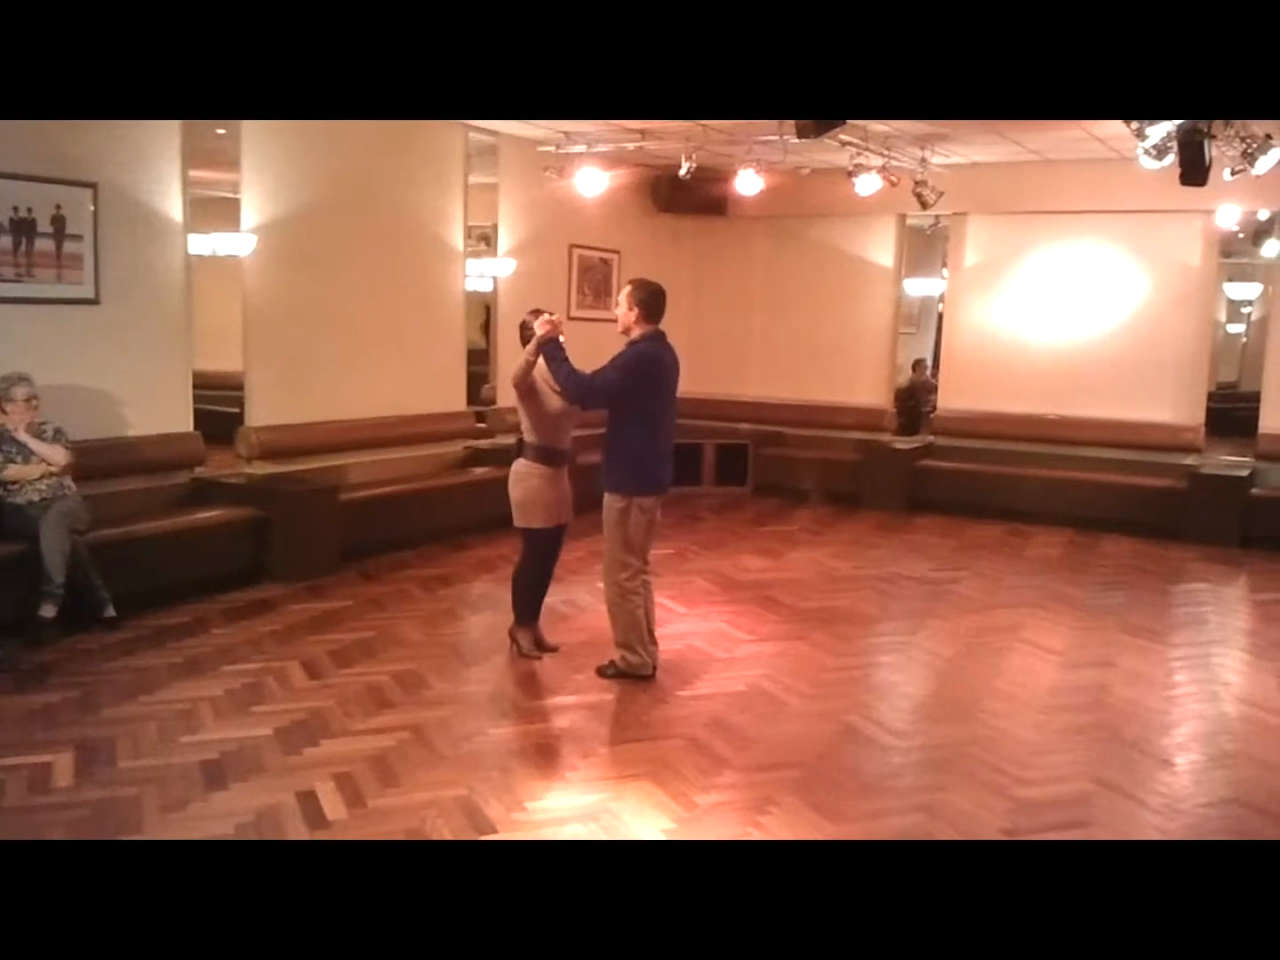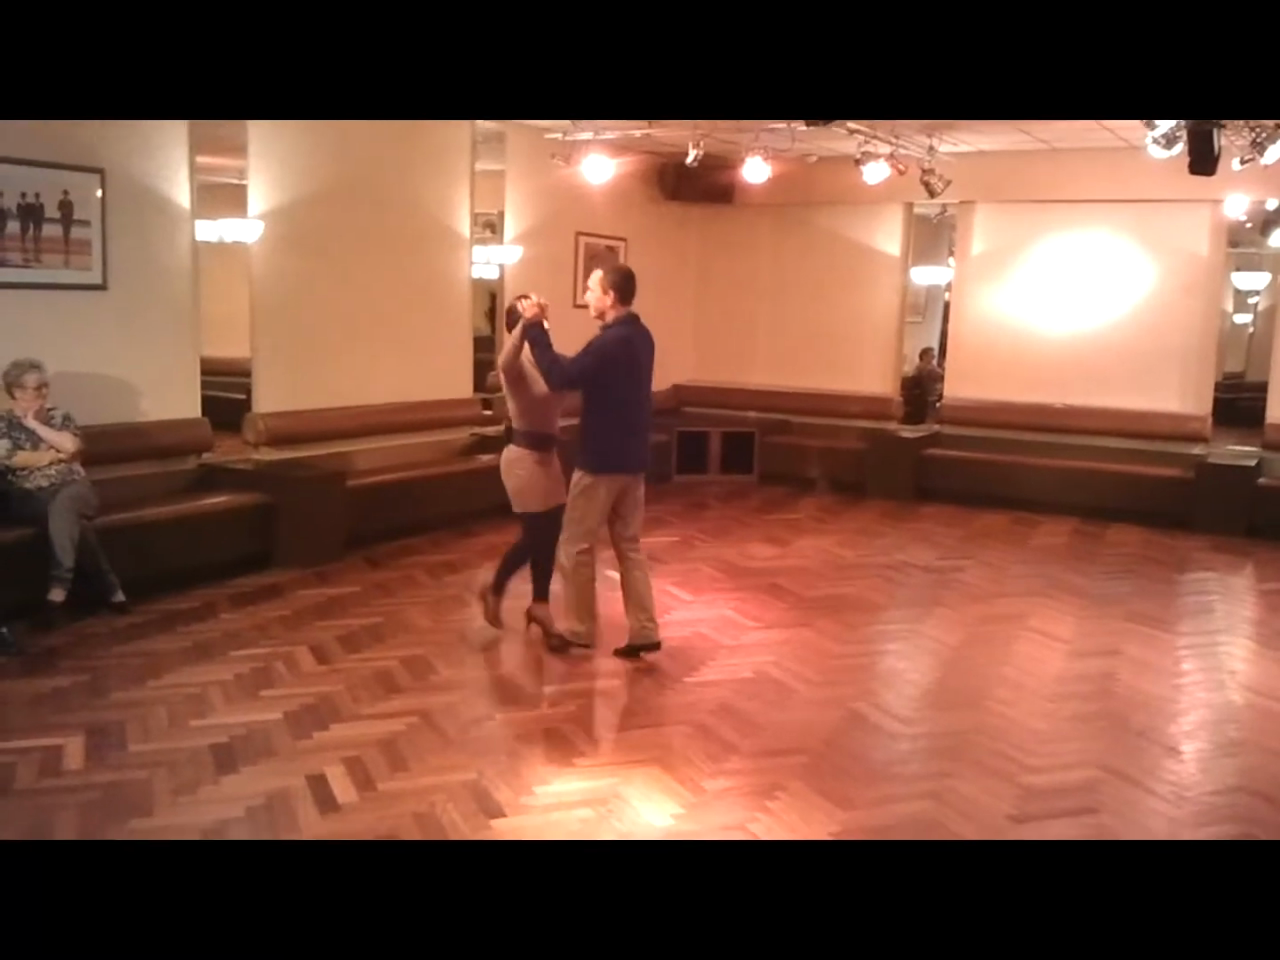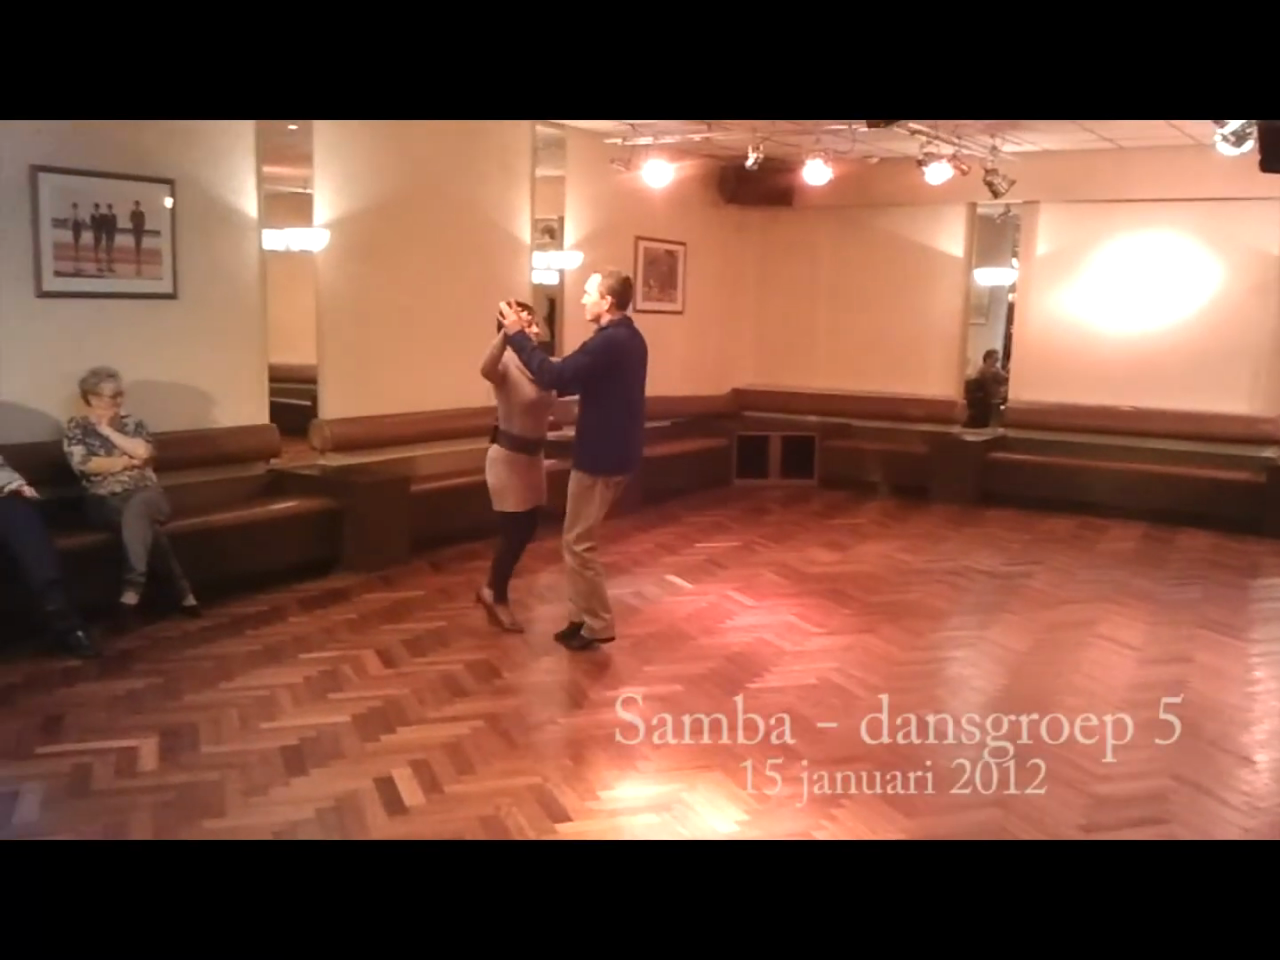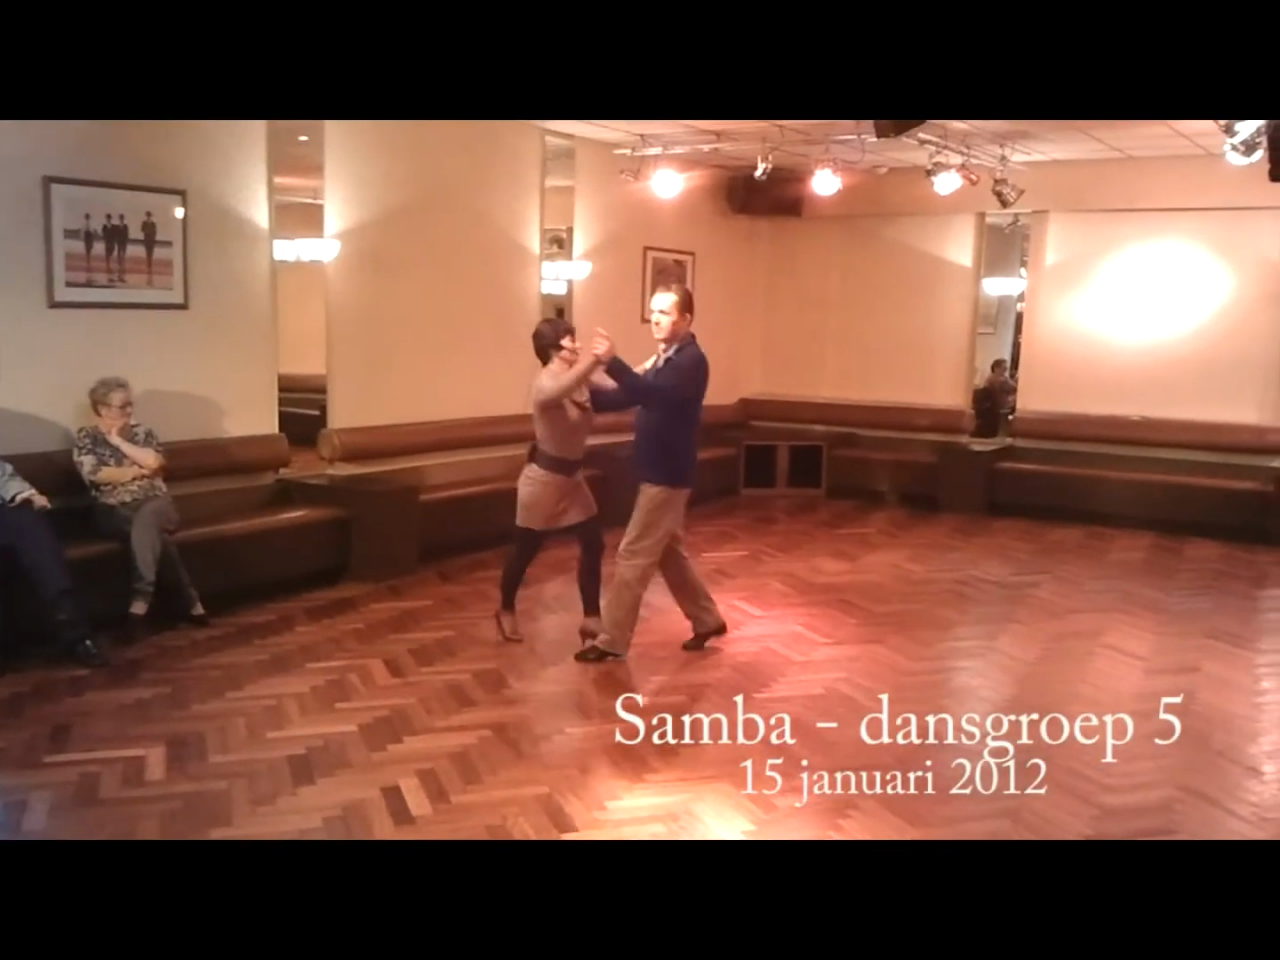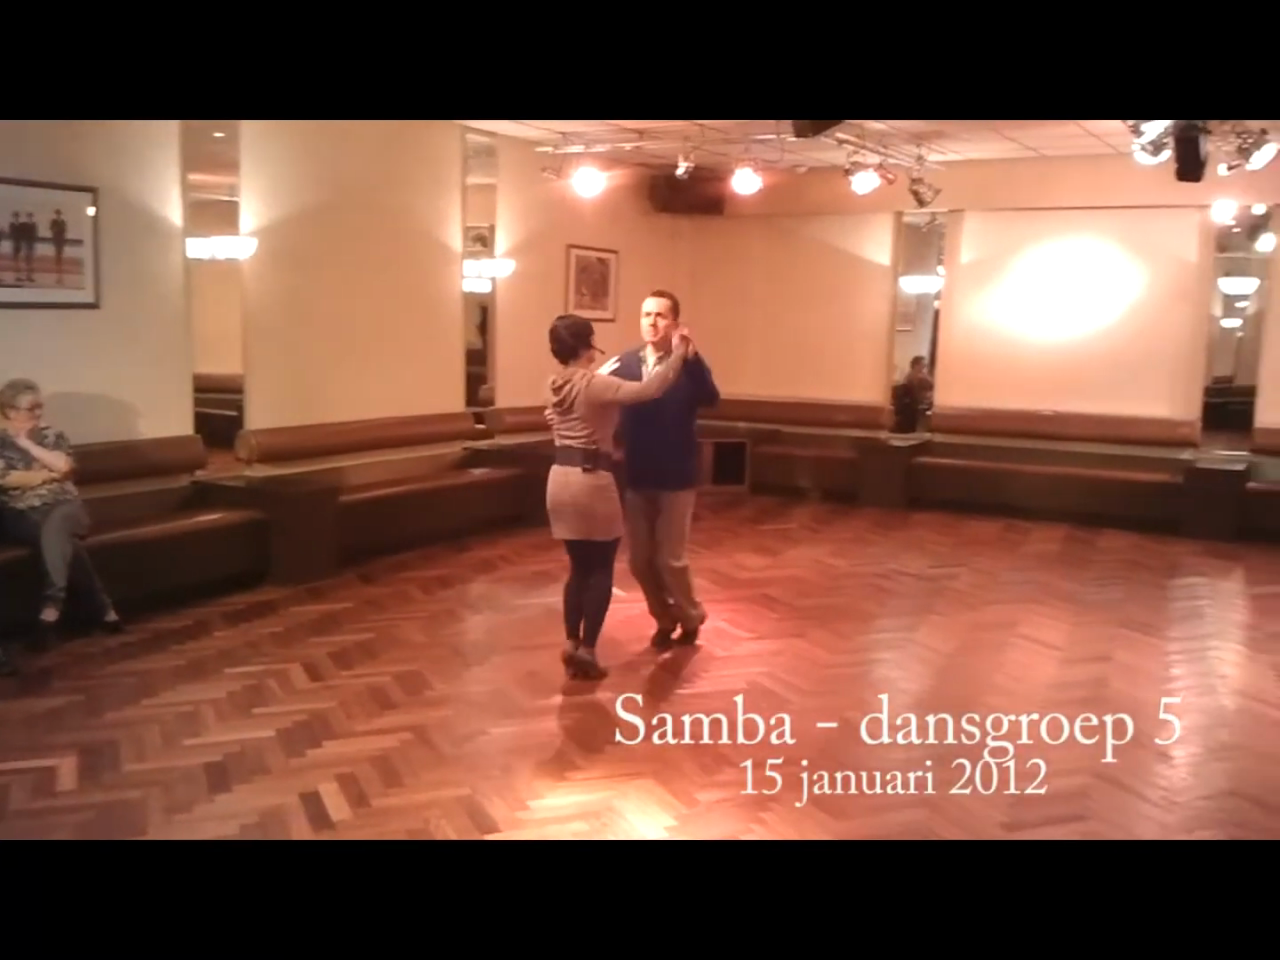
dt=0.7s
person 1, frame 1
left shoulder: (640, 357)
right shoulder: (661, 353)
left elbow: (582, 389)
right elbow: (606, 393)
left wrist: (551, 344)
left hip: (631, 479)
right hip: (650, 475)
left knee: (621, 572)
right knee: (636, 569)
left ankle: (634, 660)
right ankle: (644, 653)
person 1, frame 2
left shoulder: (612, 342)
right shoulder: (639, 336)
left elbow: (561, 377)
left wrist: (534, 328)
left hip: (602, 460)
right hip: (633, 458)
left knee: (576, 545)
right knee: (629, 544)
left ankle: (580, 628)
right ankle: (644, 632)
person 1, frame 3
left shoulder: (608, 342)
right shoulder: (631, 339)
left elbow: (555, 376)
left wrist: (517, 335)
right wrist: (537, 360)
left hip: (600, 456)
right hip: (620, 454)
left knee: (578, 542)
right knee: (583, 537)
left ankle: (598, 626)
right ankle: (585, 617)
person 1, frame 4
left shoulder: (690, 360)
right shoulder: (664, 359)
left elbow: (654, 395)
right elbow: (631, 395)
left wrist: (613, 363)
right wrist: (587, 396)
left hip: (667, 474)
right hip: (660, 471)
left knee: (633, 554)
right knee: (667, 553)
left ankle: (612, 640)
right ankle: (708, 620)
person 1, frame 5
left shoulder: (689, 367)
right shoulder: (625, 363)
left elbow: (709, 399)
left wrist: (690, 359)
left hip: (675, 480)
right hip: (637, 479)
left knee: (670, 559)
right knee: (639, 559)
left ankle: (691, 618)
right ankle: (666, 618)
person 2, frame 1
right shoulder: (531, 375)
right elbow: (517, 379)
right wrist: (540, 340)
left hip: (558, 470)
right hip: (532, 471)
left knee: (550, 553)
right knee: (533, 554)
left ankle: (532, 623)
right ankle: (520, 626)
person 2, frame 2
right shoulder: (518, 363)
right elbow: (505, 361)
right wrist: (525, 321)
left hip: (547, 454)
right hip: (522, 456)
left knee: (550, 535)
right knee: (534, 537)
left ankle: (539, 606)
right ankle: (494, 590)
person 2, frame 3
right shoulder: (506, 365)
right elbow: (486, 369)
right wrist: (508, 334)
left hip: (534, 456)
right hip: (507, 457)
left knee: (526, 532)
right knee: (513, 534)
left ankle: (490, 590)
right ankle: (499, 601)
person 2, frame 4
left shoulder: (574, 381)
right shoulder: (545, 383)
right elbow: (558, 394)
right wrist: (592, 362)
left hip: (571, 476)
right hip: (544, 477)
left knee: (593, 545)
right knee: (525, 549)
left ankle: (592, 619)
right ankle: (506, 611)
person 2, frame 5
left shoulder: (556, 384)
right shoulder: (595, 385)
right elbow: (649, 390)
right wrist: (677, 353)
left hip: (560, 478)
right hip: (592, 480)
left knee: (580, 568)
right knee: (601, 570)
left ankle: (572, 644)
right ankle: (587, 650)
person 3, frame 1
left shoulder: (50, 430)
left elbow: (62, 460)
left wrist: (26, 438)
right wrist: (47, 468)
left hip: (63, 501)
right hip: (22, 510)
left knee: (53, 521)
right knee: (59, 531)
left ankle: (51, 599)
right ankle: (99, 598)
person 3, frame 2
left shoulder: (60, 416)
left elbow: (72, 446)
left wrist: (35, 425)
right wrist: (54, 454)
left hip: (72, 487)
right hip: (31, 496)
left knee: (63, 505)
right knee: (67, 514)
left ankle: (60, 585)
right ankle: (109, 584)
person 3, frame 3
left shoulder: (132, 423)
right shoulder: (76, 428)
left elbow: (144, 452)
right elbow: (84, 465)
left wrist: (108, 431)
right wrist: (128, 461)
left hip: (144, 492)
right hip: (104, 501)
left knee: (135, 510)
right knee: (140, 520)
left ankle: (133, 589)
right ankle: (180, 588)
person 3, frame 4
left shoulder: (142, 432)
right shoulder: (86, 437)
left elbow: (154, 462)
right elbow: (95, 474)
left wrist: (118, 441)
right wrist: (138, 471)
left hip: (154, 503)
right hip: (114, 511)
left knee: (146, 519)
right knee: (149, 528)
left ankle: (142, 598)
right ankle: (188, 597)
person 3, frame 5
left shoulder: (52, 435)
left elbow: (64, 465)
left wrist: (27, 444)
right wrist: (49, 474)
left hip: (63, 506)
right hip: (23, 515)
left knee: (55, 525)
right knee: (61, 535)
left ankle: (53, 604)
right ankle: (101, 605)
